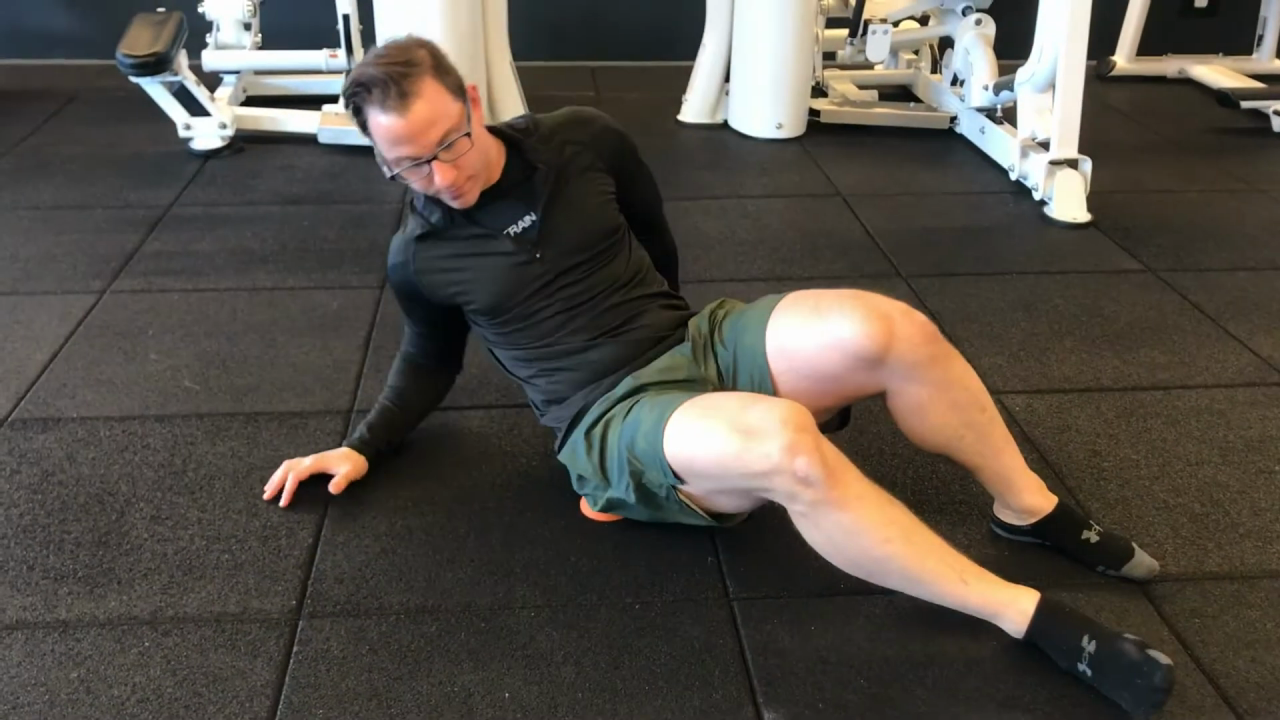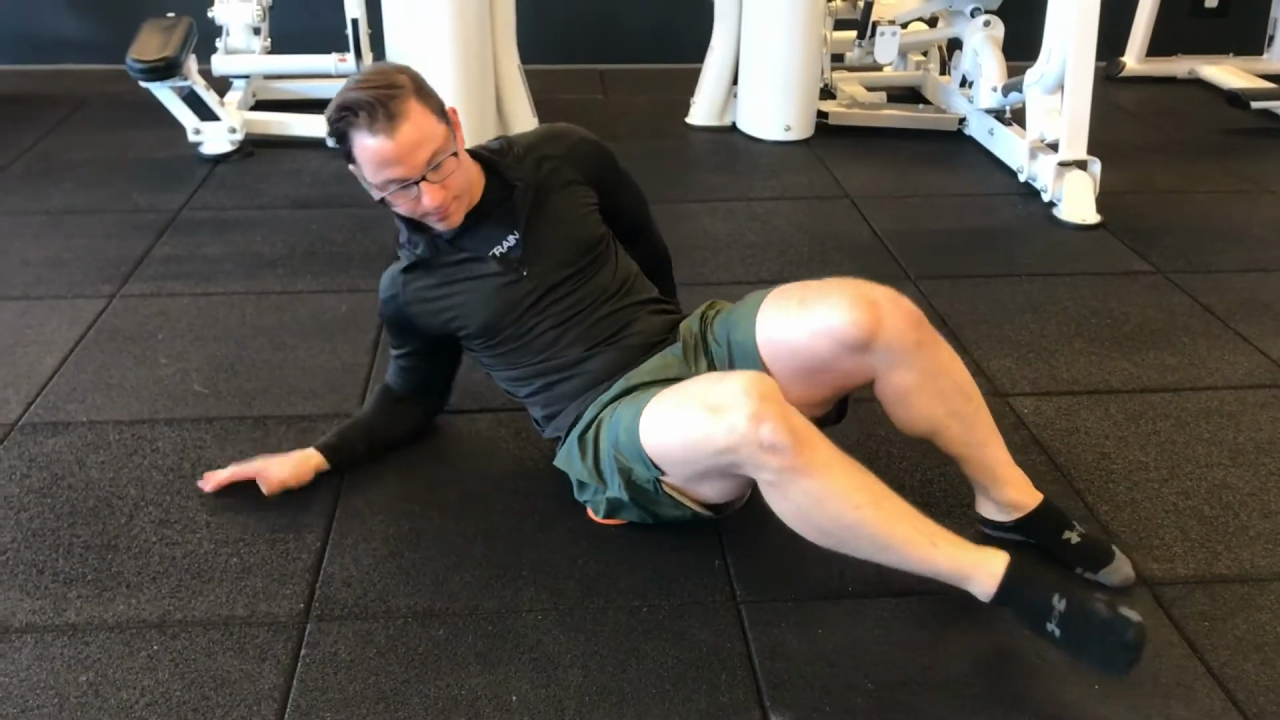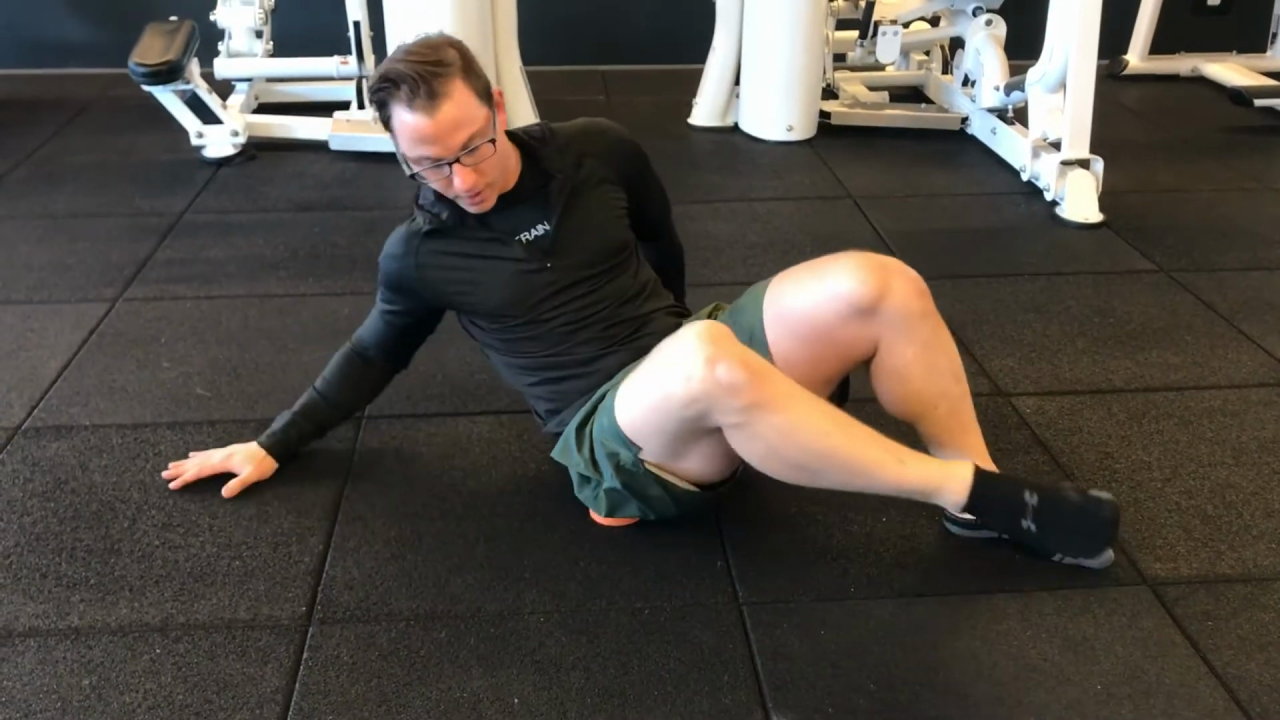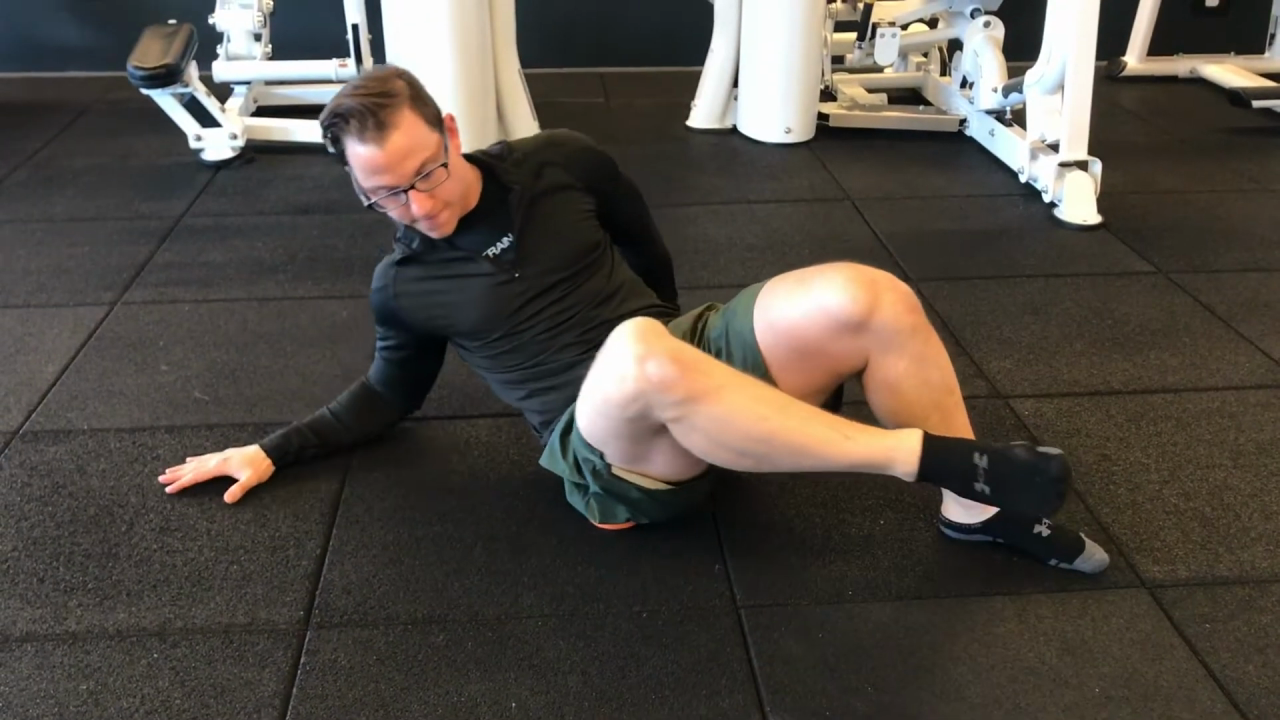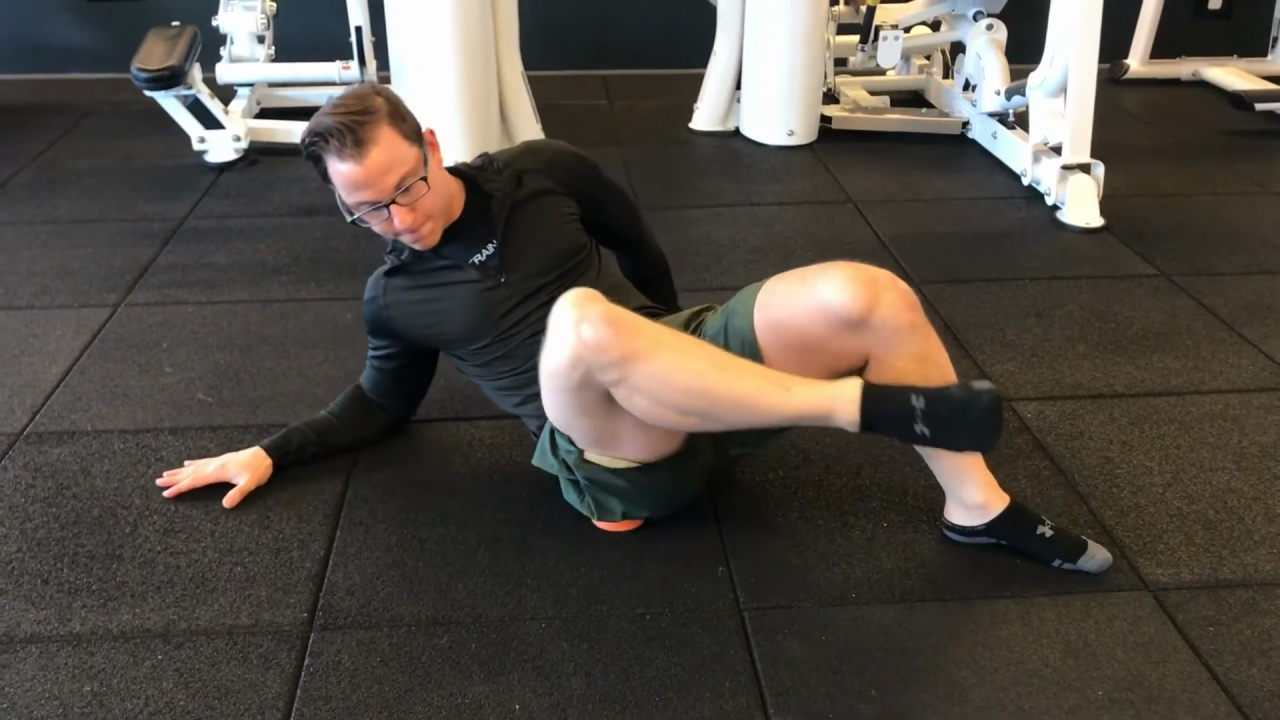
dt=0.4s
person 1, frame 1
left shoulder: (580, 141)
right shoulder: (419, 257)
right elbow: (431, 360)
right wrist: (360, 449)
left hip: (702, 341)
right hip: (615, 424)
left knee: (887, 332)
right knee: (784, 444)
left ankle: (1031, 511)
right ankle: (1033, 618)
person 1, frame 2
left shoulder: (561, 157)
right shoulder: (411, 287)
right elbow: (412, 400)
right wrist: (315, 455)
left hip: (699, 340)
right hip: (613, 429)
left knee: (873, 317)
right knee: (754, 415)
left ankle: (1012, 505)
right ankle: (1005, 581)
person 1, frame 3
left shoulder: (597, 152)
right shoulder: (419, 256)
right elbow: (374, 357)
right wrist: (272, 447)
left hip: (694, 353)
right hip: (616, 439)
left knee: (878, 286)
right knee: (710, 365)
left ankle: (979, 500)
right ankle: (981, 492)
person 1, frame 4
left shoulder: (559, 163)
right shoulder: (403, 285)
right elbow: (388, 395)
right wrist: (270, 450)
left hip: (697, 347)
right hip: (611, 448)
left knee: (868, 301)
right knee: (640, 355)
left ankle: (977, 509)
right ankle: (935, 458)
person 1, frame 5
left shoulder: (541, 171)
right shoulder: (394, 297)
right elbow: (380, 405)
right wrist: (268, 452)
left hip: (689, 346)
right hip: (611, 453)
left knee: (866, 296)
right knee: (581, 321)
left ankle: (979, 507)
right ankle: (869, 404)
